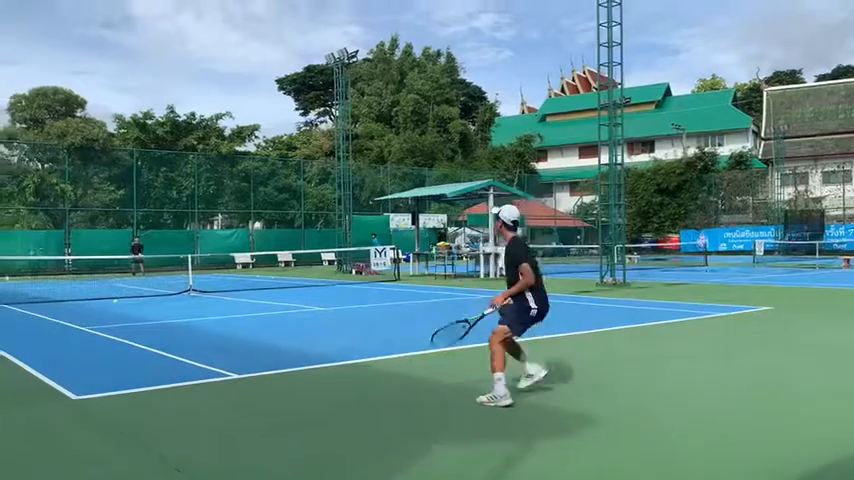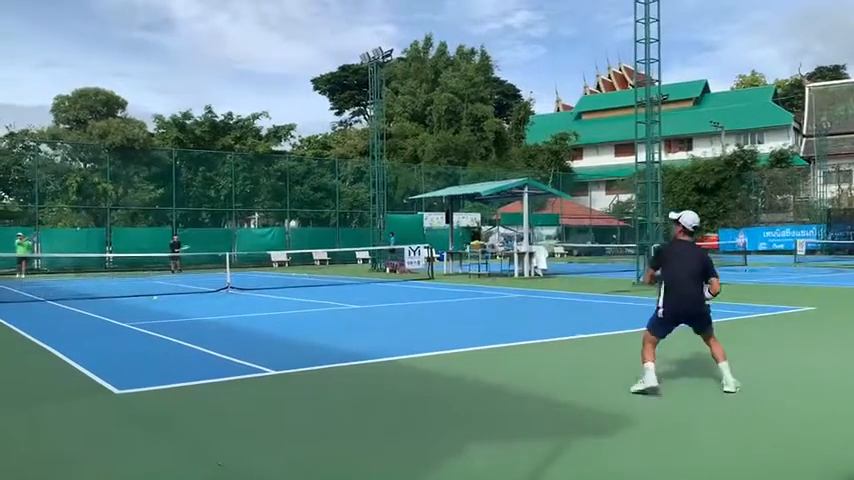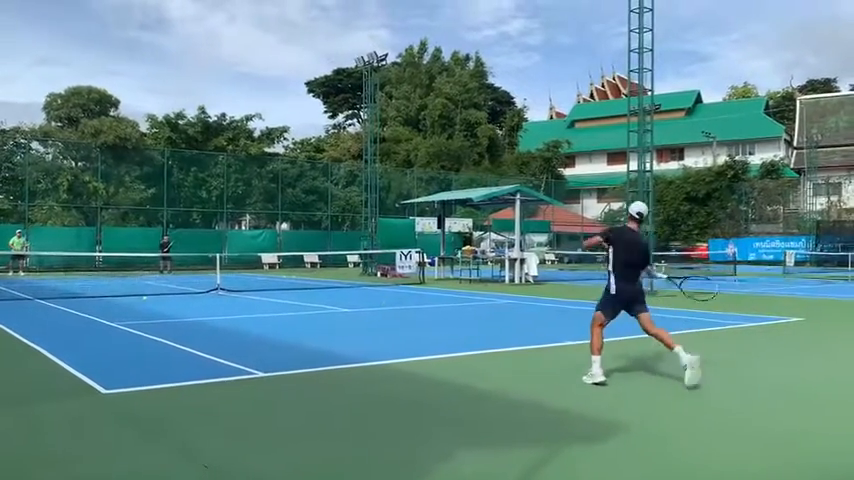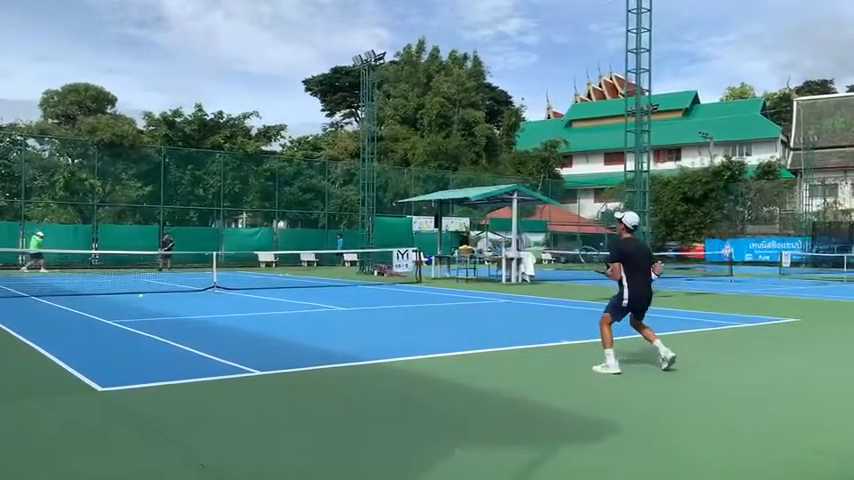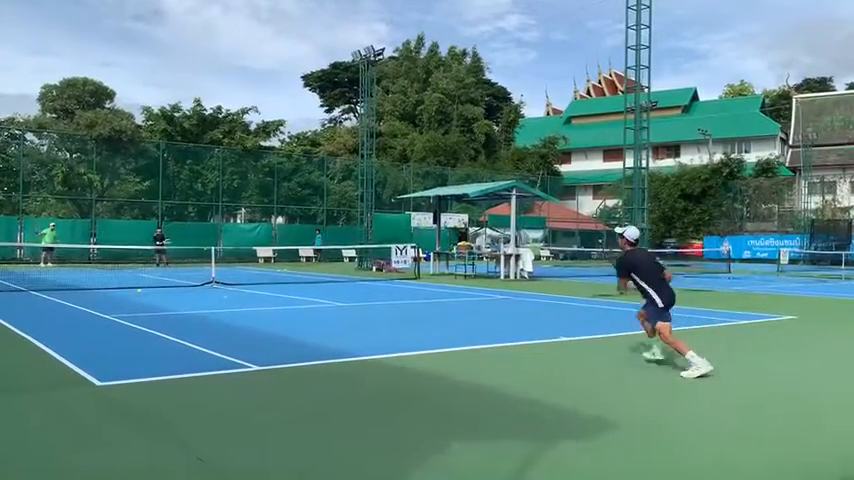
dt=1s
person 1, frame 1
left shoulder: (514, 248)
right shoulder: (517, 245)
left elbow: (529, 279)
left wrist: (504, 296)
right wrist: (511, 297)
left hip: (531, 305)
right hip: (529, 302)
left knee: (495, 339)
right knee: (504, 338)
left ankle: (500, 393)
right ankle: (532, 369)
person 1, frame 2
left shoulder: (664, 249)
right shoulder: (702, 254)
left elbow: (648, 279)
right elbow: (715, 289)
left hip: (670, 306)
right hip: (696, 307)
left knee: (648, 341)
right knee: (711, 339)
left ankle: (649, 377)
right ankle: (728, 379)
person 1, frame 3
left shoulder: (616, 232)
right shoulder: (643, 243)
left elbow: (587, 243)
right elbow: (646, 269)
left wrist: (599, 236)
right wrist: (658, 274)
left hip: (616, 289)
right hip: (635, 291)
left knee: (597, 325)
right knee: (650, 328)
left ankle: (596, 373)
right ankle: (685, 357)
person 1, frame 4
left shoulder: (618, 246)
right shoulder: (643, 246)
left elbow: (615, 276)
right elbow: (657, 270)
left wrist: (609, 272)
left hip: (628, 293)
right hip: (646, 294)
left knee: (605, 322)
right knee: (636, 323)
left ankle: (610, 363)
right ankle: (665, 352)
person 1, frame 5
left shoulder: (623, 260)
right shoulder: (647, 254)
left elbow: (622, 289)
right elbow: (668, 276)
left wrist: (625, 278)
left hip: (659, 299)
right hip: (667, 294)
left knee: (665, 335)
right knee: (642, 314)
left ankle: (699, 364)
right ankle: (655, 351)
